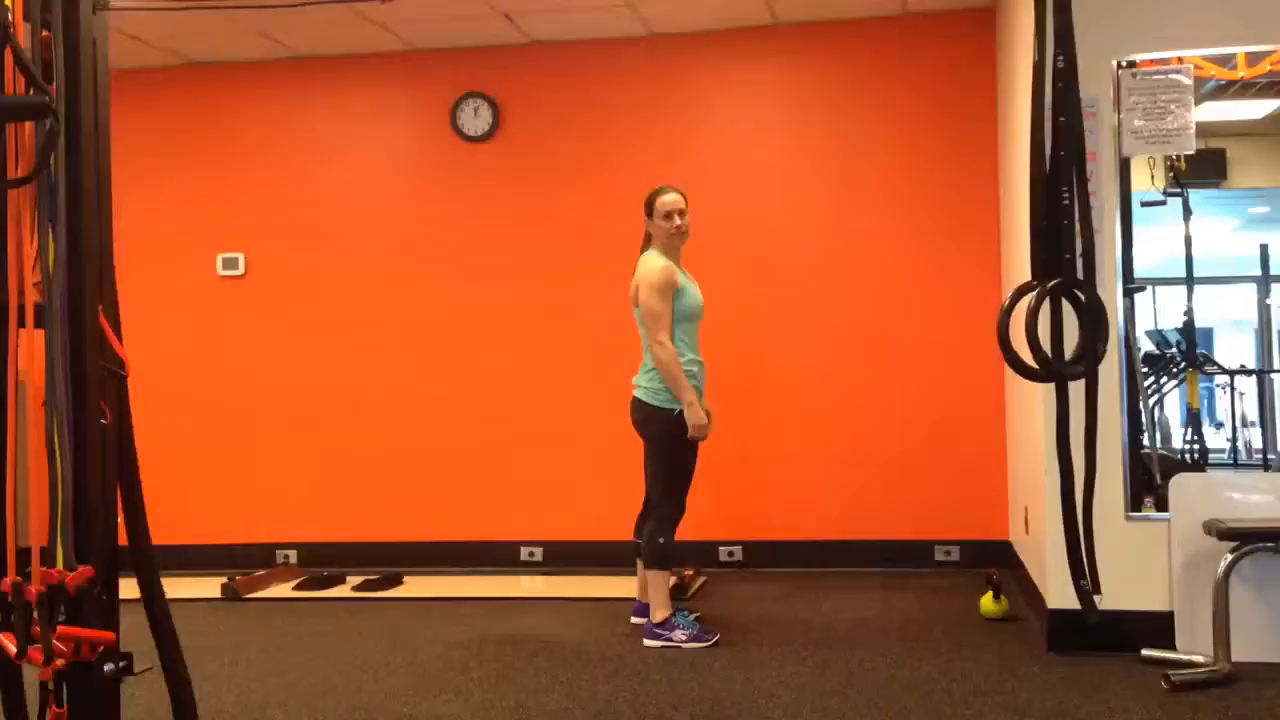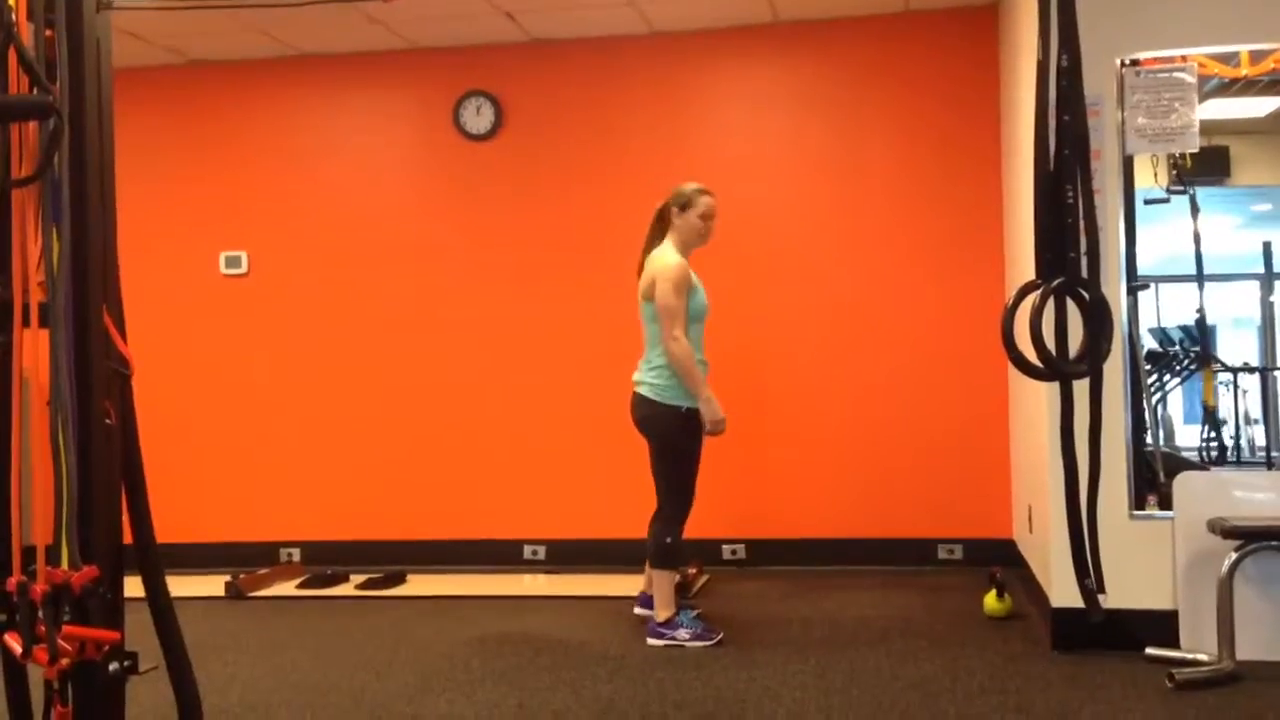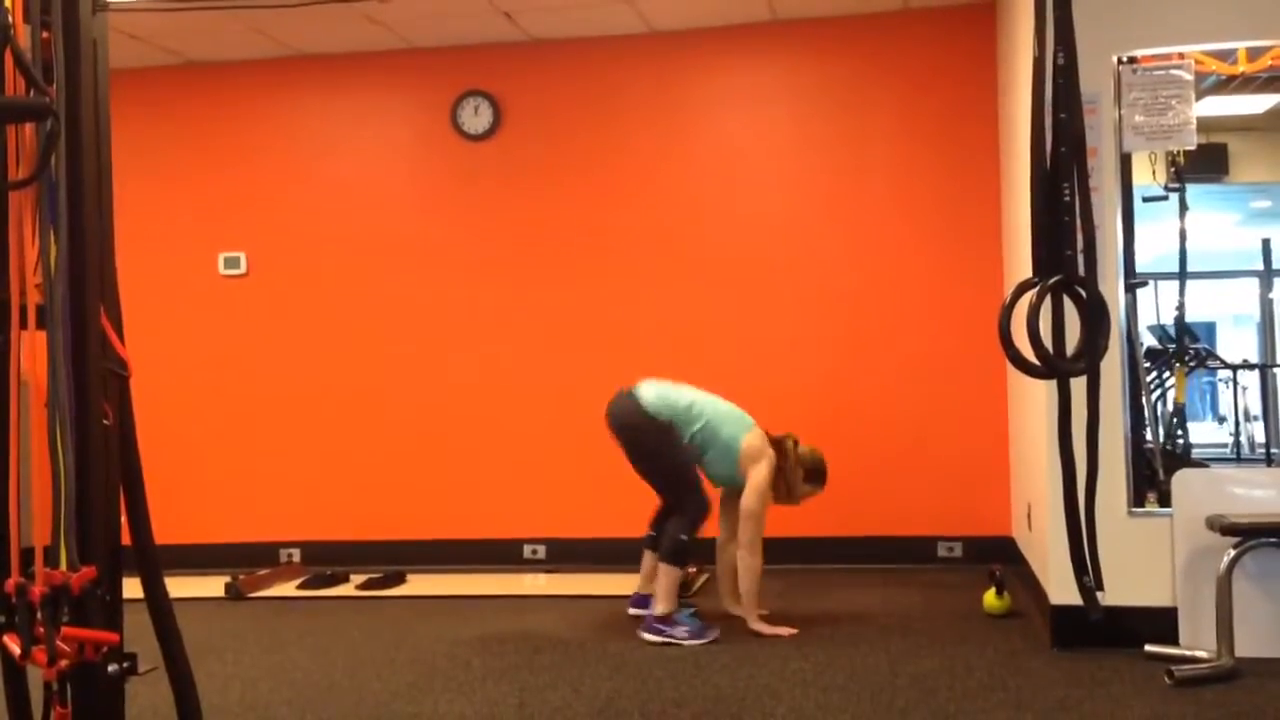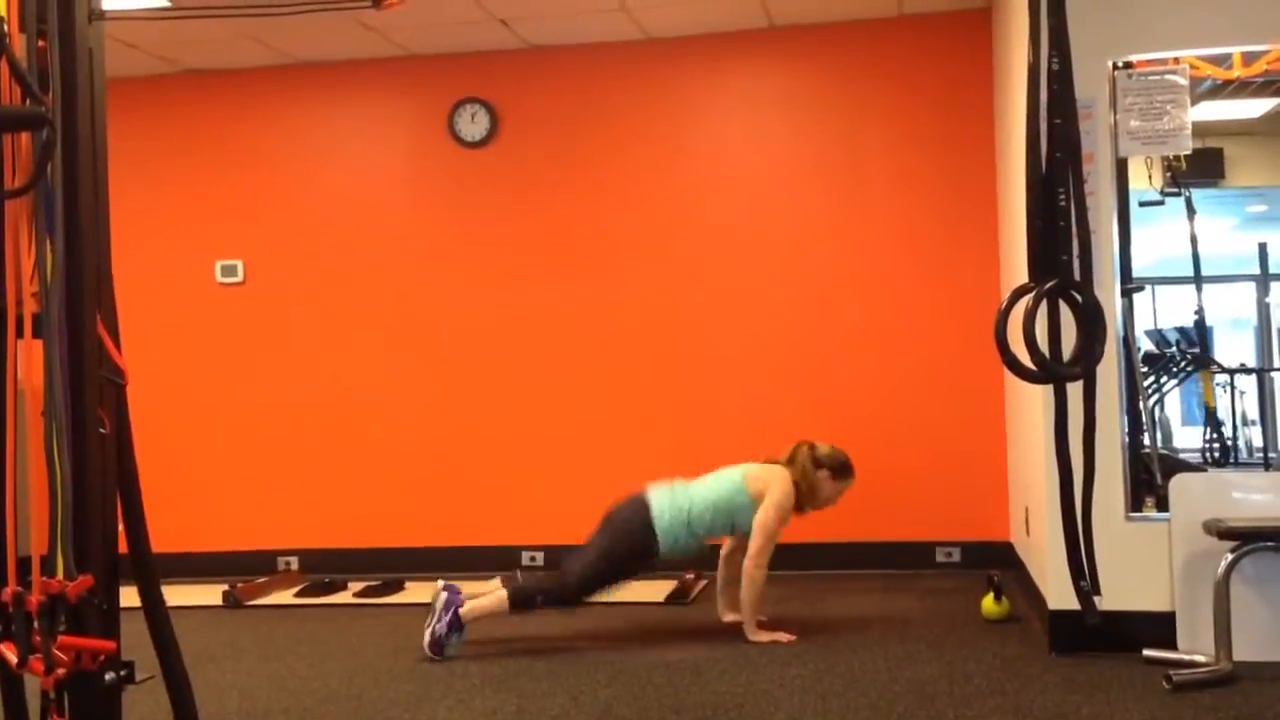
dt=1s
person 1, frame 1
left shoulder: (672, 267)
right shoulder: (655, 268)
right elbow: (660, 345)
left wrist: (695, 402)
right wrist: (690, 405)
left hip: (668, 403)
right hip: (664, 406)
left knee: (659, 504)
right knee: (667, 507)
left ankle: (647, 602)
right ankle: (660, 623)
person 1, frame 2
left shoulder: (671, 263)
right shoulder: (670, 264)
right elbow: (675, 342)
left wrist: (699, 399)
right wrist: (709, 401)
left hip: (663, 400)
right hip: (668, 404)
left knee: (672, 502)
right knee: (676, 505)
left ankle: (651, 595)
right ankle: (664, 620)
person 1, frame 3
left shoulder: (748, 463)
right shoulder: (761, 464)
left elbow: (730, 538)
right elbow: (747, 547)
left wrist: (730, 600)
right wrist: (753, 618)
left hip: (634, 406)
right hip: (639, 414)
left knee: (679, 504)
right knee: (692, 507)
left ankle: (645, 593)
right ankle: (661, 617)
person 1, frame 4
left shoulder: (769, 480)
right shoulder: (783, 489)
left elbow: (732, 553)
right elbow: (754, 562)
left wrist: (730, 610)
right wrist: (752, 628)
left hip: (645, 510)
right hip: (645, 525)
left knee: (563, 581)
right knee: (565, 589)
left ankle: (455, 596)
right ankle: (458, 611)
